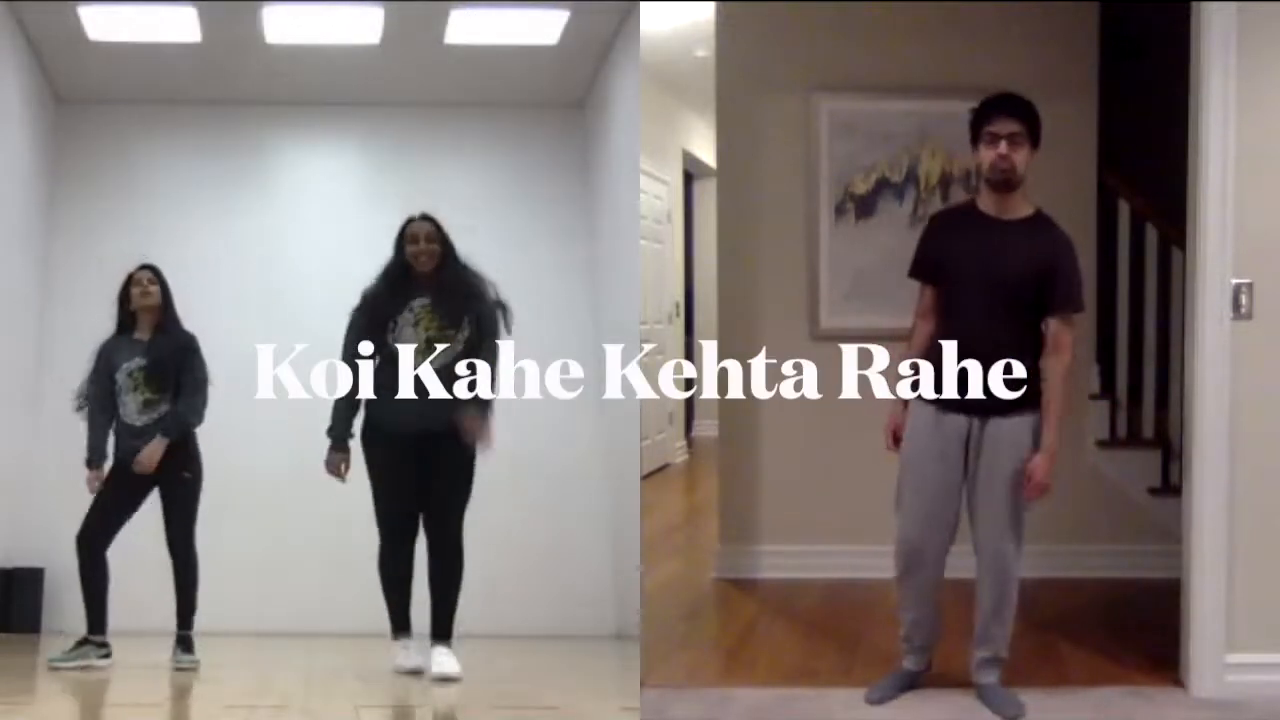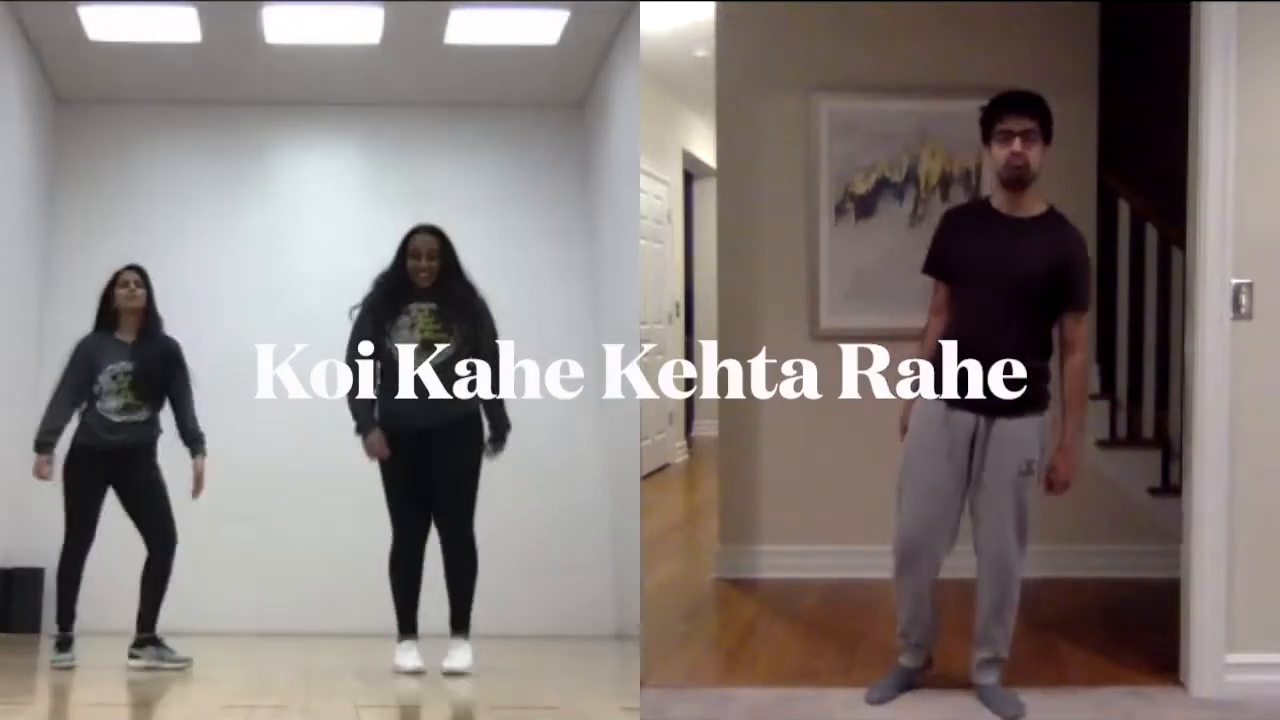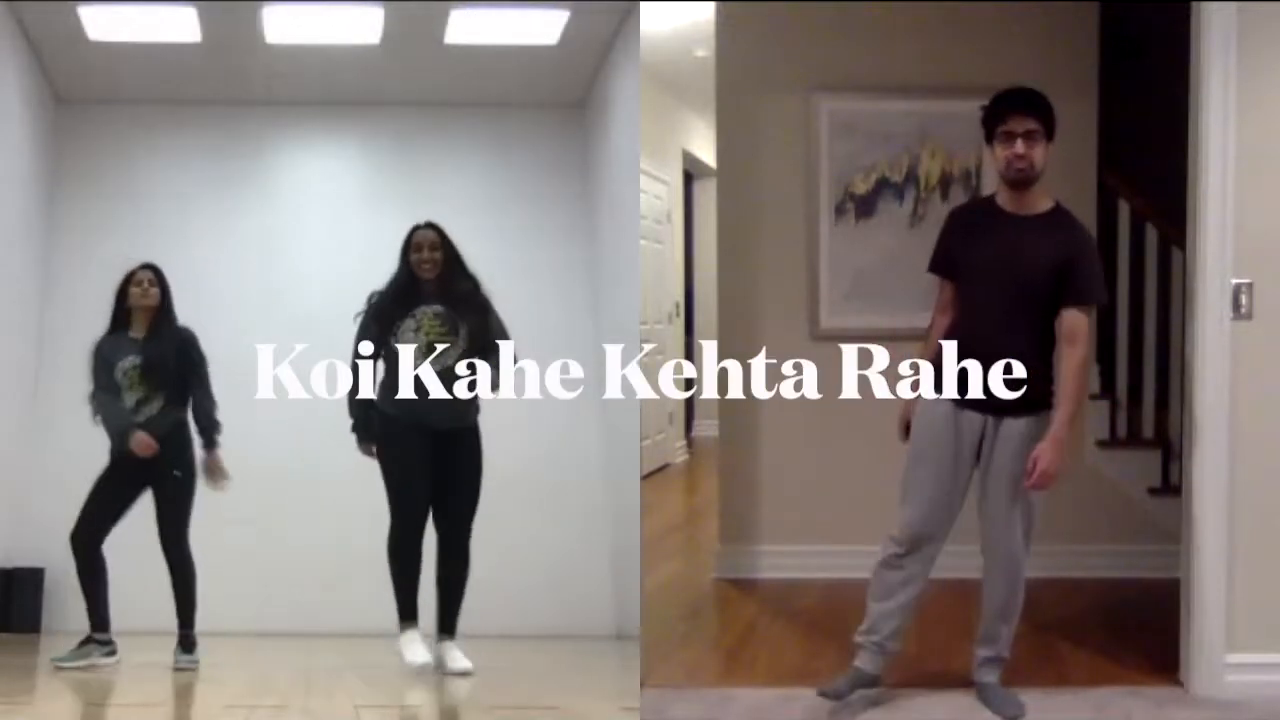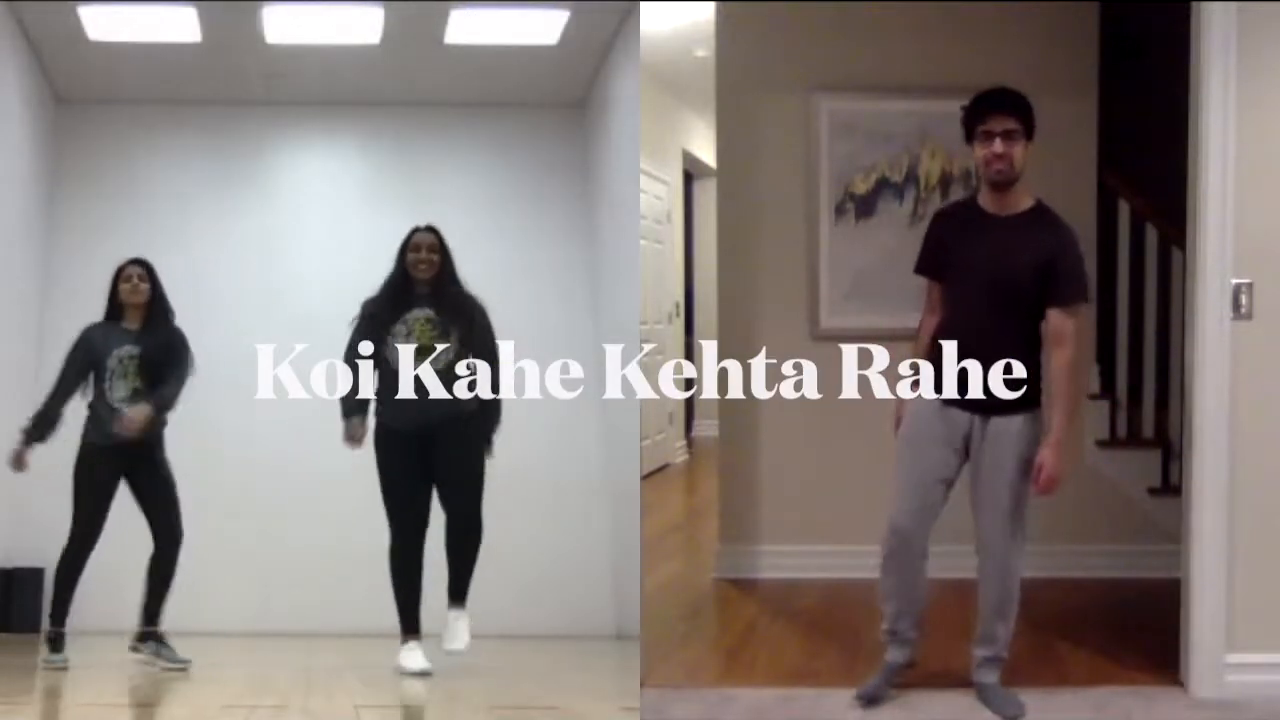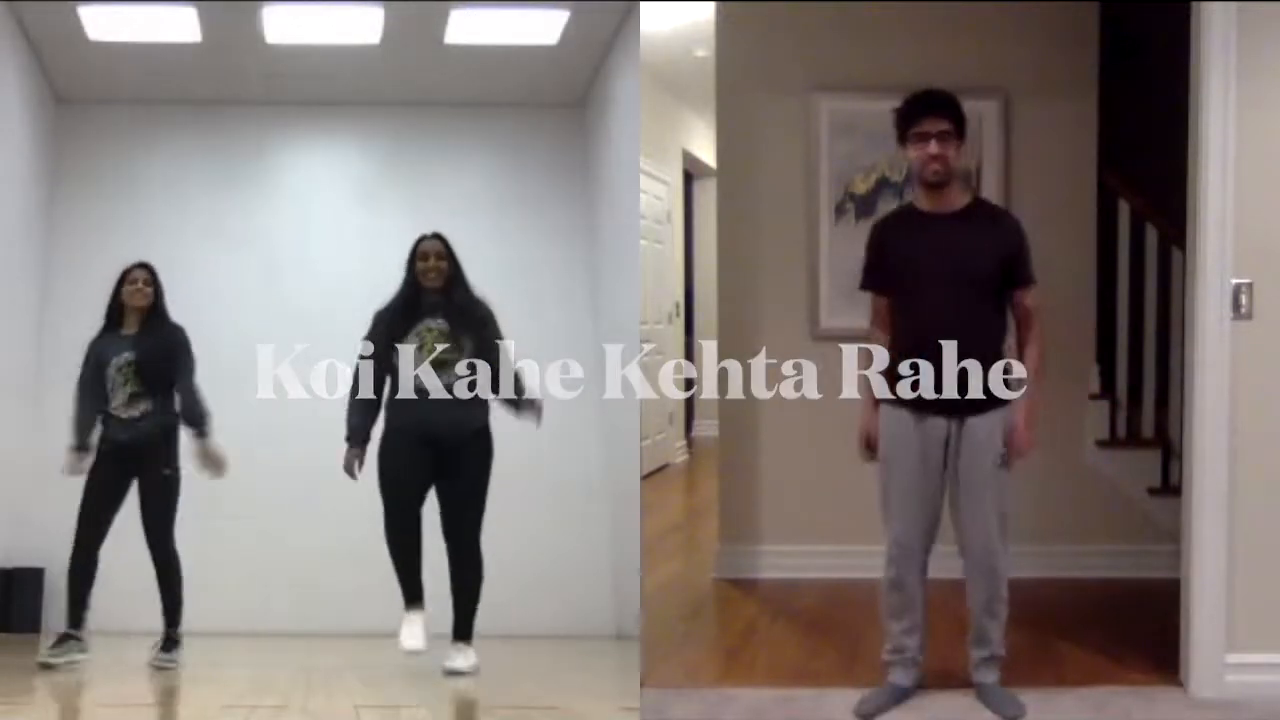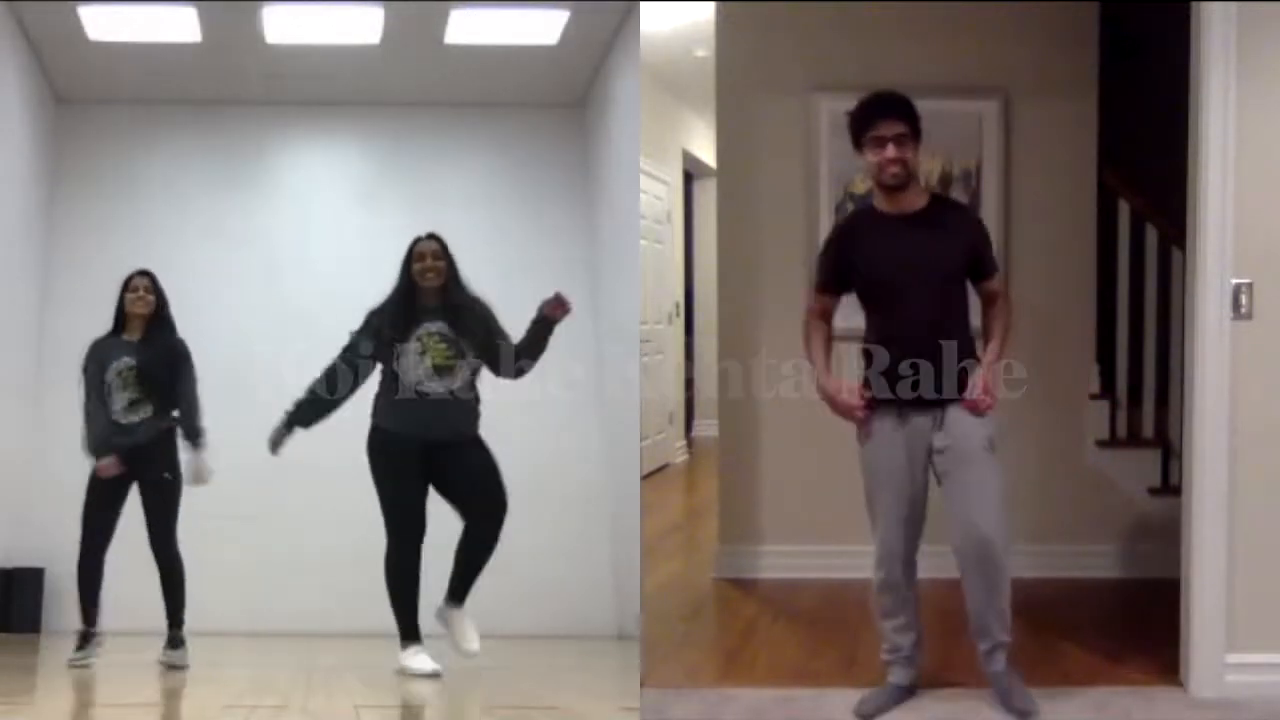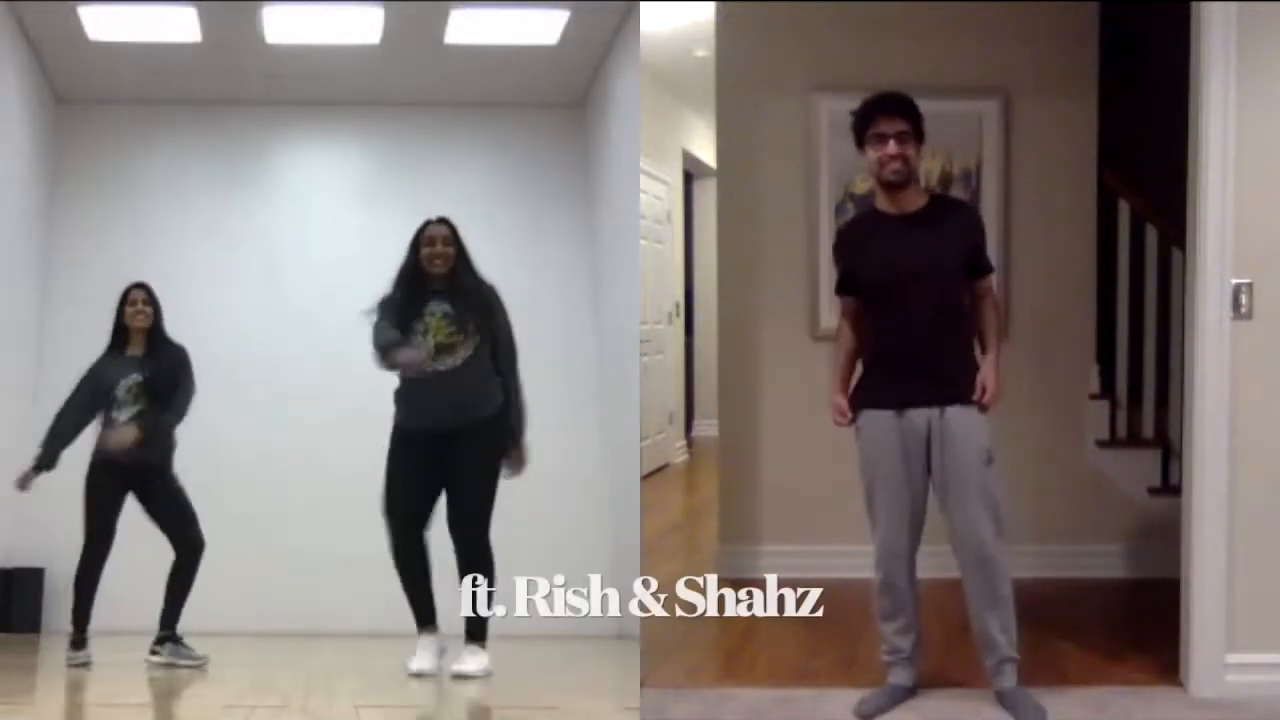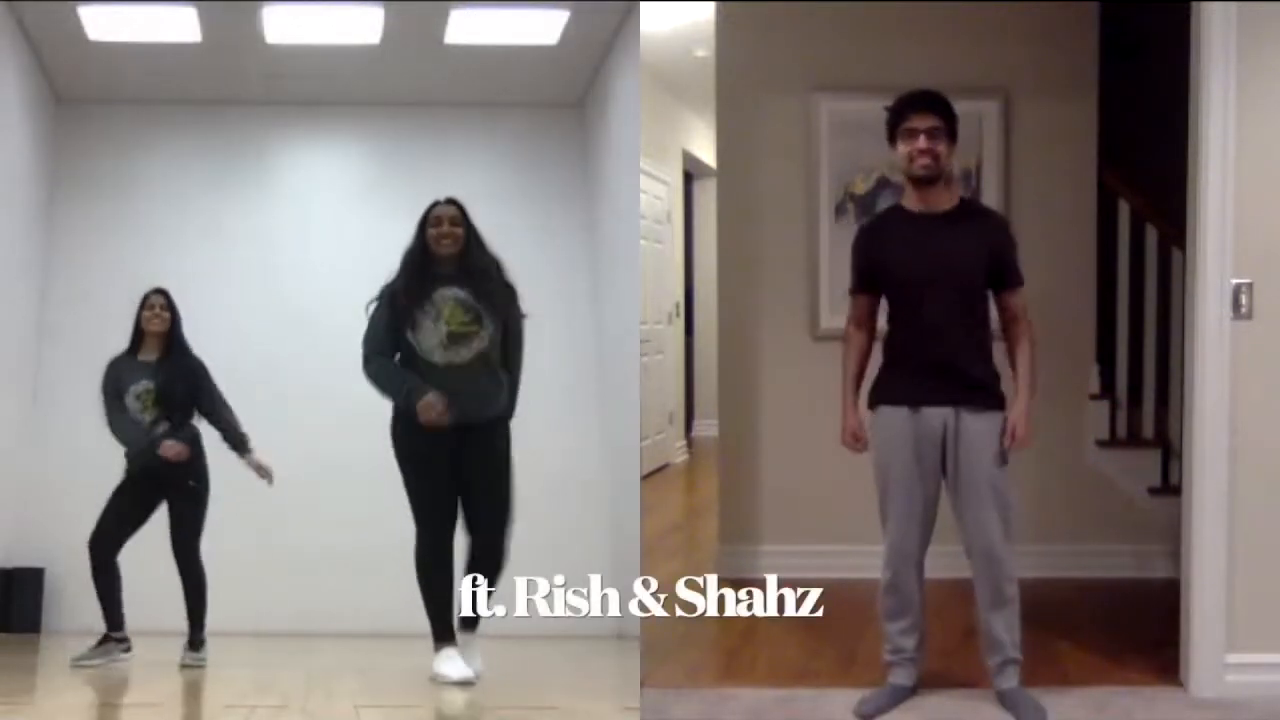
dt=0.4s
person 1, frame 1
left shoulder: (1051, 244)
right shoulder: (944, 228)
left elbow: (1058, 349)
right elbow: (925, 319)
left wrist: (1048, 444)
right wrist: (901, 401)
left hip: (1009, 419)
right hip: (937, 409)
left knee: (999, 551)
right knee: (916, 544)
right ankle: (913, 660)
person 1, frame 2
left shoulder: (1063, 242)
right shoulder: (957, 224)
left elbow: (1074, 348)
left wrist: (1068, 442)
right wrist: (913, 395)
left hip: (1017, 418)
right hip: (944, 406)
left knee: (1001, 552)
right knee: (914, 539)
right ankle: (913, 657)
person 1, frame 3
left shoulder: (1071, 239)
right shoulder: (964, 222)
left elbow: (1074, 343)
left wrist: (1058, 436)
right wrist: (917, 391)
left hip: (1023, 416)
right hip: (950, 402)
left knee: (1007, 550)
right knee: (915, 533)
right ankle: (870, 657)
person 1, frame 4
left shoulder: (1053, 237)
right shoulder: (948, 224)
left elbow: (1062, 342)
left wrist: (1056, 438)
right wrist: (909, 391)
left hip: (1011, 414)
right hip: (938, 401)
left knee: (1001, 548)
right knee: (904, 528)
right ankle: (897, 650)
person 1, frame 5
left shoulder: (1000, 228)
right shoulder: (889, 233)
left elbow: (1028, 322)
left wrist: (1025, 407)
right wrist: (870, 407)
left hip: (983, 413)
right hip: (907, 412)
left knee: (985, 549)
right knee: (904, 547)
right ankle: (901, 669)
person 1, frame 6
left shoulder: (960, 222)
right shoulder: (849, 236)
left elbow: (996, 298)
right elbow: (817, 315)
left wrist: (989, 366)
right wrist: (826, 378)
left hip: (959, 404)
right hip: (886, 411)
left knee: (982, 535)
right knee: (893, 548)
left ankle: (997, 661)
right ankle: (900, 670)
person 1, frame 7
left shoulder: (960, 220)
right shoulder: (853, 237)
left elbow: (983, 296)
left wrist: (991, 360)
right wrist: (839, 386)
left hip: (958, 405)
right hip: (882, 409)
left knee: (980, 543)
right knee: (892, 548)
person 1, frame 8
left shoulder: (988, 228)
right shoulder: (876, 234)
left elbow: (1016, 317)
right elbow: (860, 323)
left wrist: (1023, 396)
right wrist: (850, 403)
left hip: (977, 407)
right hip: (899, 408)
left knee: (991, 545)
right knee: (901, 546)
person 2, frame 1
left shoulder: (469, 294)
right shoulder: (378, 300)
left elbow: (491, 350)
right elbow: (352, 369)
left wrist: (479, 405)
right wrist: (339, 438)
left hip: (449, 433)
right hip: (390, 434)
left knee: (445, 533)
right knee: (397, 536)
left ankle: (442, 643)
right ankle: (402, 636)
person 2, frame 2
left shoulder: (468, 306)
right shoulder: (379, 306)
left elbow: (489, 369)
right elbow: (358, 370)
left wrist: (499, 427)
right wrist: (367, 427)
left hip: (456, 429)
right hip: (400, 433)
left knee: (455, 524)
right knee: (408, 533)
left ankle: (460, 637)
right ankle: (406, 639)
person 2, frame 3
left shoulder: (472, 305)
right shoulder: (385, 307)
left elbow: (501, 354)
left wrist: (495, 377)
right wrist: (362, 428)
left hip: (458, 431)
right hip: (401, 427)
left knee: (456, 533)
right knee: (409, 515)
left ankle: (447, 640)
right ankle: (409, 627)
person 2, frame 4
left shoulder: (467, 310)
right shoulder: (378, 310)
left elbow: (489, 371)
right elbow: (354, 369)
left wrist: (487, 428)
right wrist: (353, 414)
left hip: (456, 425)
right hip: (398, 433)
left knee: (464, 507)
right knee: (406, 531)
left ankle: (456, 604)
right ankle: (410, 639)
person 2, frame 5
left shoulder: (476, 317)
right shoulder: (391, 320)
left elbow: (499, 374)
right elbow: (367, 381)
left wrist: (522, 400)
right wrist: (357, 439)
left hip: (467, 439)
right hip: (408, 436)
left knee: (463, 536)
right knee: (399, 506)
left ankle: (463, 643)
right ankle: (414, 607)
person 2, frame 6
left shoulder: (472, 315)
right shoulder: (386, 320)
left elbow: (511, 365)
right elbow: (343, 372)
left wrist: (544, 325)
right wrist: (295, 420)
left hip: (457, 441)
right hip: (395, 442)
left knee: (490, 510)
right knee: (406, 536)
left ankle: (455, 604)
right ankle: (410, 644)
person 2, frame 7
left shoulder: (481, 299)
right shoulder: (398, 303)
left elbow: (505, 363)
right elbow: (383, 340)
left wrist: (515, 435)
right wrist: (398, 355)
left hip: (477, 429)
right hip: (415, 432)
left knee: (470, 532)
right knee: (403, 525)
left ankle: (476, 646)
right ankle: (427, 635)
person 2, frame 8
left shoulder: (494, 287)
right shoulder: (400, 293)
left elbow: (511, 353)
right elbow: (375, 358)
left wrist: (503, 407)
right wrist: (416, 394)
left hip: (484, 426)
right hip: (421, 426)
left knee: (490, 529)
right knee: (435, 529)
left ankle: (468, 631)
right ankle: (444, 647)
person 3, frame 1
left shoulder: (182, 344)
right shoulder: (112, 349)
left elbow: (194, 402)
right elbow: (99, 407)
left wrist: (162, 441)
right wrist: (95, 462)
left hip: (177, 456)
right hip: (128, 461)
left knee: (181, 546)
right knee: (90, 540)
left ankle: (184, 640)
right ankle: (97, 641)
person 3, frame 2
left shoulder: (164, 349)
right shoulder: (91, 346)
left elbow: (182, 402)
right elbow: (66, 396)
left wrist: (197, 451)
right wrist: (45, 447)
left hip: (138, 457)
right hip: (89, 454)
left knee: (164, 540)
right knee: (77, 543)
left ankle: (145, 640)
right ankle: (64, 639)
person 3, frame 3
left shoulder: (181, 341)
right shoulder: (108, 347)
left elbow: (201, 396)
right elbow: (104, 399)
left wrist: (210, 447)
right wrist: (129, 433)
left hip: (173, 453)
right hip: (127, 455)
left knee: (174, 544)
right knee: (84, 537)
left ankle: (186, 641)
right ankle: (100, 638)
person 3, frame 4
left shoulder: (168, 337)
right shoulder: (95, 336)
left elbow: (174, 385)
right elbow: (63, 389)
left wrist: (149, 408)
right wrist: (31, 437)
left hip: (147, 450)
right hip: (100, 448)
left knee: (170, 535)
right knee: (83, 538)
left ankle: (149, 634)
right ankle: (56, 634)
person 3, frame 5
left shoulder: (170, 337)
right shoulder: (103, 344)
left elbow: (186, 387)
right elbow: (88, 397)
left wrist: (203, 437)
right wrist: (81, 447)
left hip: (160, 451)
right hip: (115, 451)
left knee: (160, 541)
right knee: (87, 539)
left ankle: (171, 639)
right ankle: (73, 634)
person 3, frame 6
left shoulder: (170, 348)
right shoulder: (101, 350)
left elbow: (186, 398)
right elbow: (94, 406)
left wrist: (197, 449)
right wrist: (100, 452)
left hip: (157, 455)
right hip: (112, 459)
left knee: (164, 544)
right knee: (93, 543)
left ankle: (175, 638)
right ankle: (88, 634)
person 3, frame 7
left shoulder: (174, 358)
right shoulder: (106, 366)
left elbow: (178, 409)
right elbow: (72, 414)
left wrist: (138, 430)
right wrist: (41, 463)
left hip: (156, 470)
right hip: (109, 469)
left knee: (191, 544)
right knee: (95, 551)
left ankle: (166, 639)
right ankle: (79, 639)
person 3, frame 8
left shoulder: (187, 365)
right shoulder: (118, 369)
left elbow: (216, 410)
right elbow: (118, 420)
left wrist: (246, 452)
right wrist: (155, 445)
left hip: (187, 470)
right hip: (142, 472)
left knee: (186, 553)
right knee: (101, 544)
left ankle: (196, 640)
right ankle: (116, 636)
